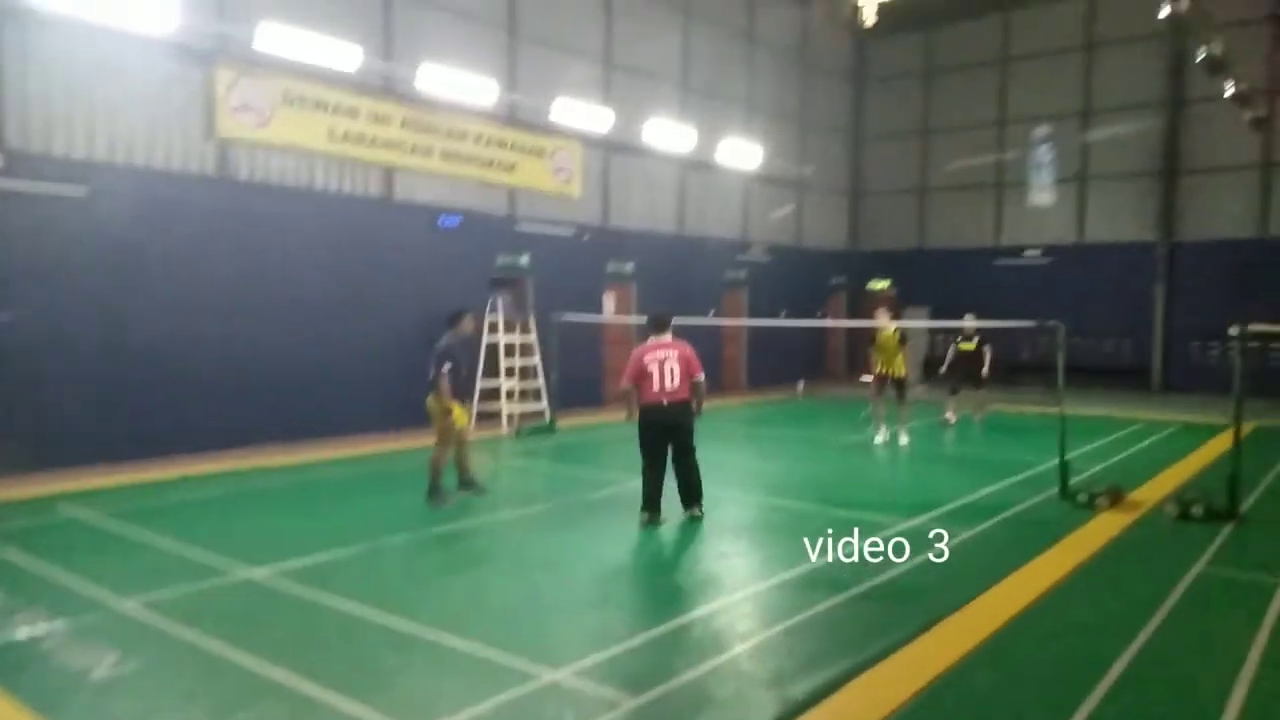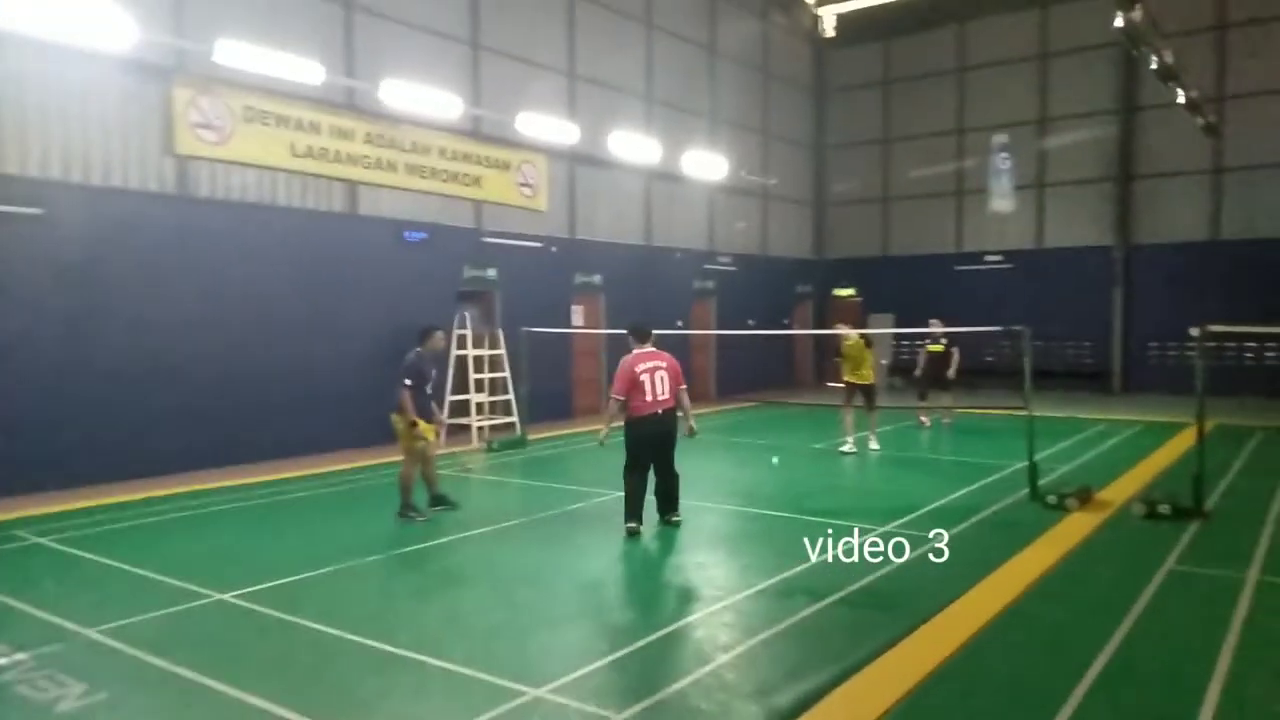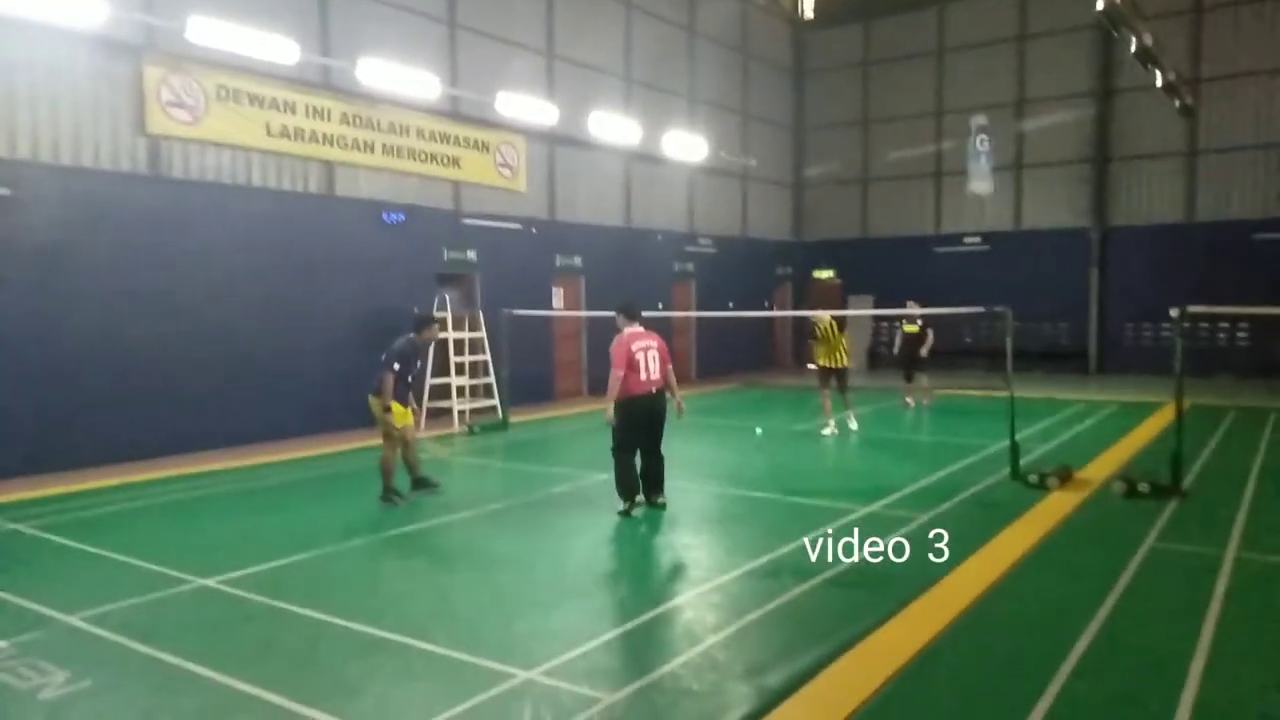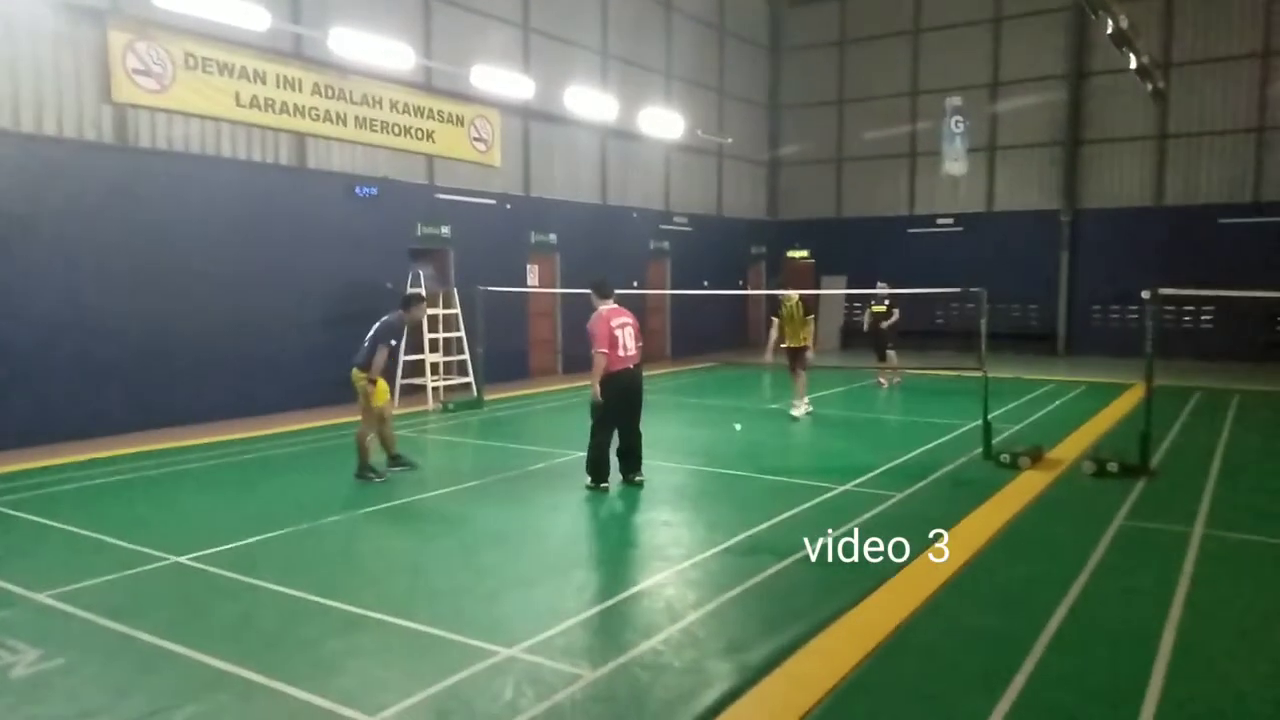
dt=0.2s
person 1, frame 1
left shoulder: (640, 352)
right shoulder: (684, 348)
left elbow: (628, 387)
right elbow: (699, 381)
left wrist: (631, 409)
right wrist: (698, 406)
left hip: (651, 413)
right hip: (680, 410)
left knee: (653, 464)
right knee: (686, 459)
left ankle: (651, 511)
right ankle: (694, 505)
person 1, frame 2
left shoulder: (628, 363)
right shoulder: (668, 359)
left elbow: (617, 398)
right elbow: (681, 392)
left wrist: (606, 427)
right wrist: (689, 419)
left hip: (640, 423)
right hip: (667, 419)
left knee: (635, 473)
right knee: (666, 469)
left ankle: (633, 520)
right ankle: (671, 512)
person 1, frame 3
left shoulder: (622, 340)
right shoulder: (655, 338)
left elbow: (618, 375)
right elbow: (668, 371)
left wrist: (610, 405)
right wrist: (677, 397)
left hip: (632, 403)
right hip: (656, 399)
left knee: (624, 451)
right knee: (652, 450)
left ankle: (630, 498)
right ankle: (655, 494)
person 1, frame 4
left shoulder: (599, 317)
right shoulder: (628, 315)
left elbow: (601, 353)
right elbow: (638, 347)
left wrist: (595, 384)
left hip: (612, 379)
right hip: (634, 375)
left knee: (602, 430)
right knee: (630, 428)
left ankle: (599, 478)
right ankle: (633, 472)
person 2, frame 1
left shoulder: (456, 344)
right shoulder: (448, 346)
right elbow: (443, 379)
right wrist: (448, 409)
left hip: (454, 402)
right hip: (444, 402)
left knee: (463, 440)
right knee: (444, 444)
left ankle: (464, 479)
right ankle: (433, 488)
person 2, frame 2
left shoulder: (430, 361)
right shoulder: (413, 362)
right elbow: (404, 394)
left wrist: (437, 415)
right wrist: (412, 423)
left hip: (424, 418)
right hip: (408, 418)
left knee: (428, 457)
right knee: (412, 461)
left ankle: (435, 497)
right ankle: (406, 506)
person 2, frame 3
left shoulder: (414, 348)
right shoulder: (404, 349)
right elbow: (388, 378)
left wrist: (411, 403)
right wrist: (386, 410)
left hip: (398, 401)
right hip: (385, 401)
left knee: (409, 440)
right knee: (391, 445)
left ankle: (417, 479)
right ankle: (388, 490)
person 2, frame 4
left shoulder: (392, 321)
right shoulder: (396, 324)
right elbow: (382, 352)
right wrist: (372, 382)
left hip: (368, 373)
right hip: (367, 374)
left knee: (384, 417)
right knee: (369, 421)
left ankle: (394, 457)
right ankle: (363, 468)
